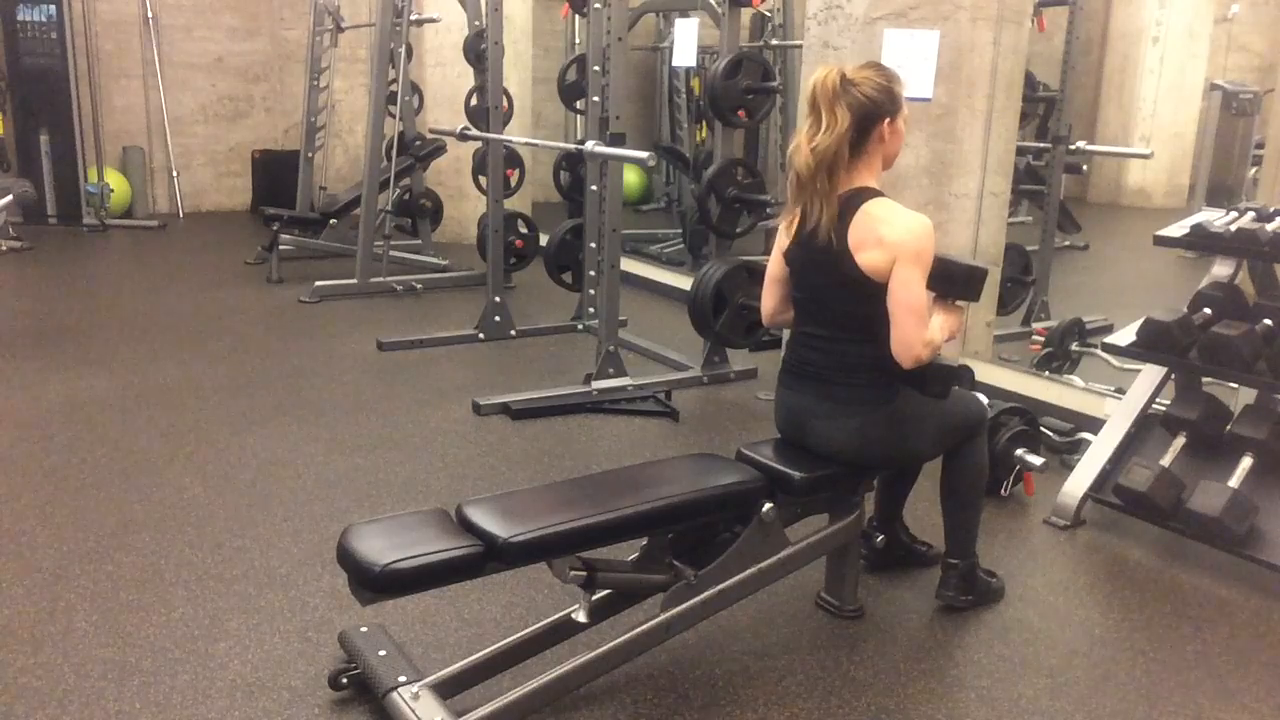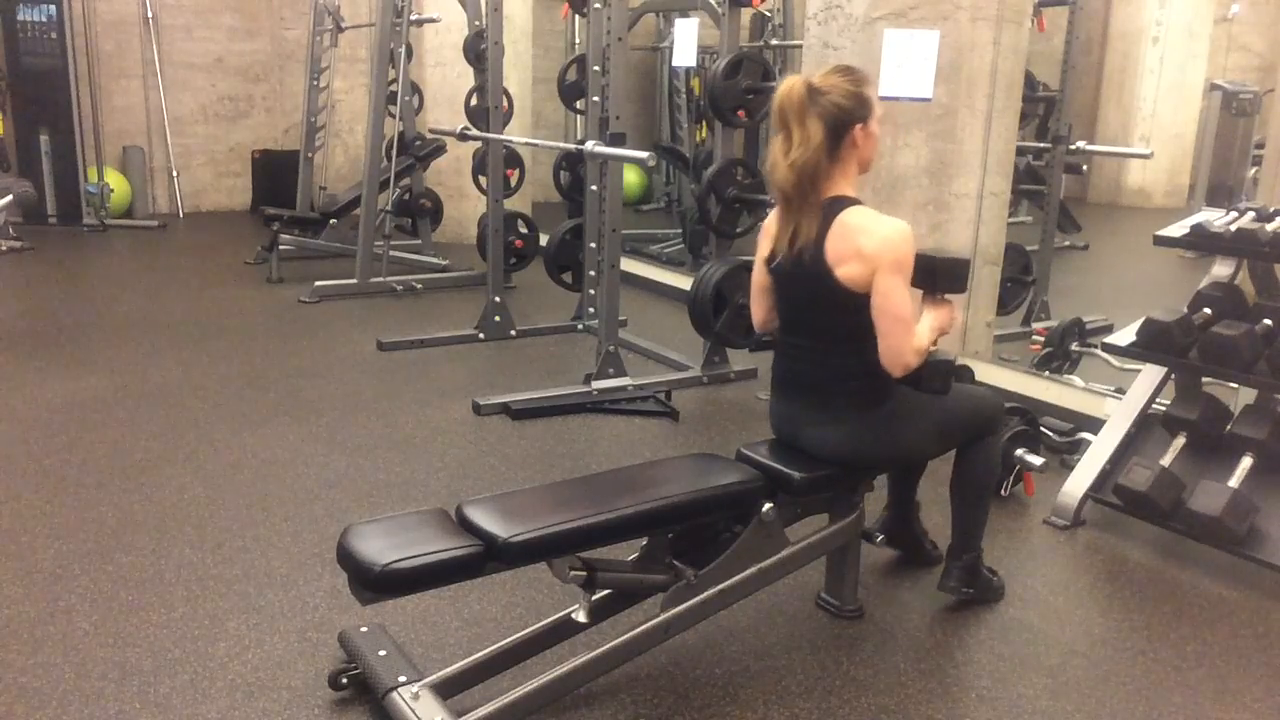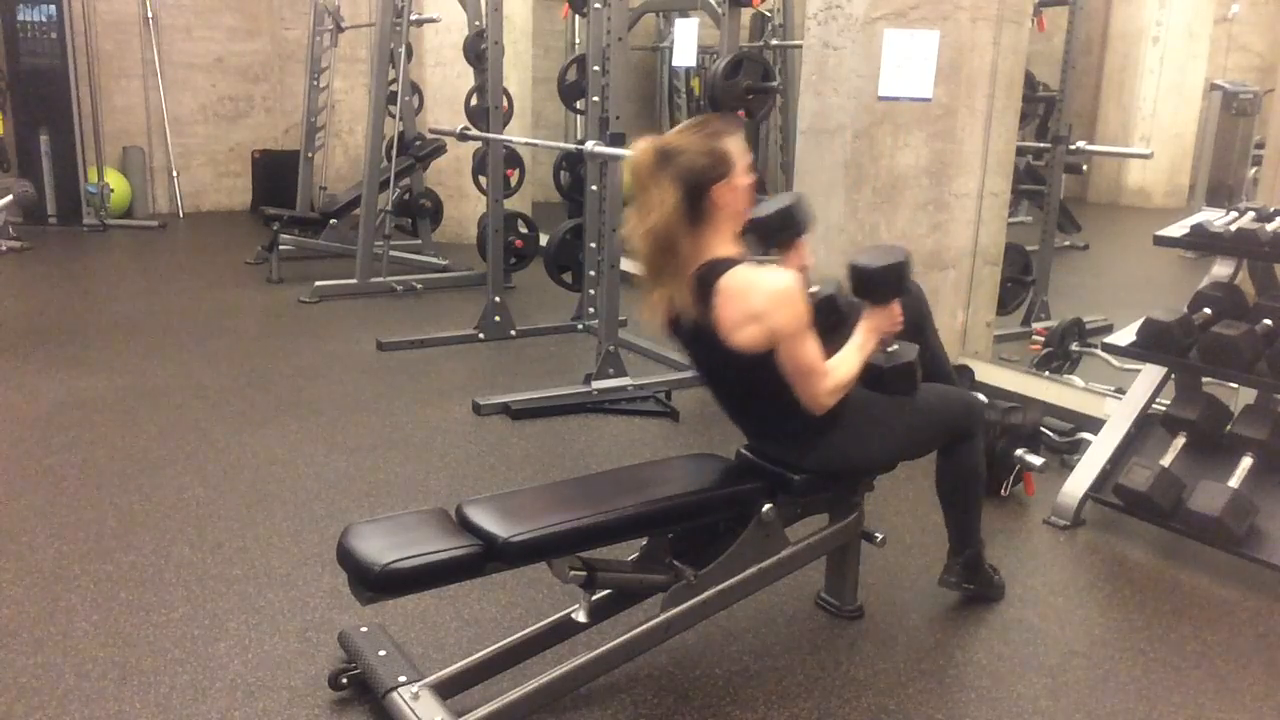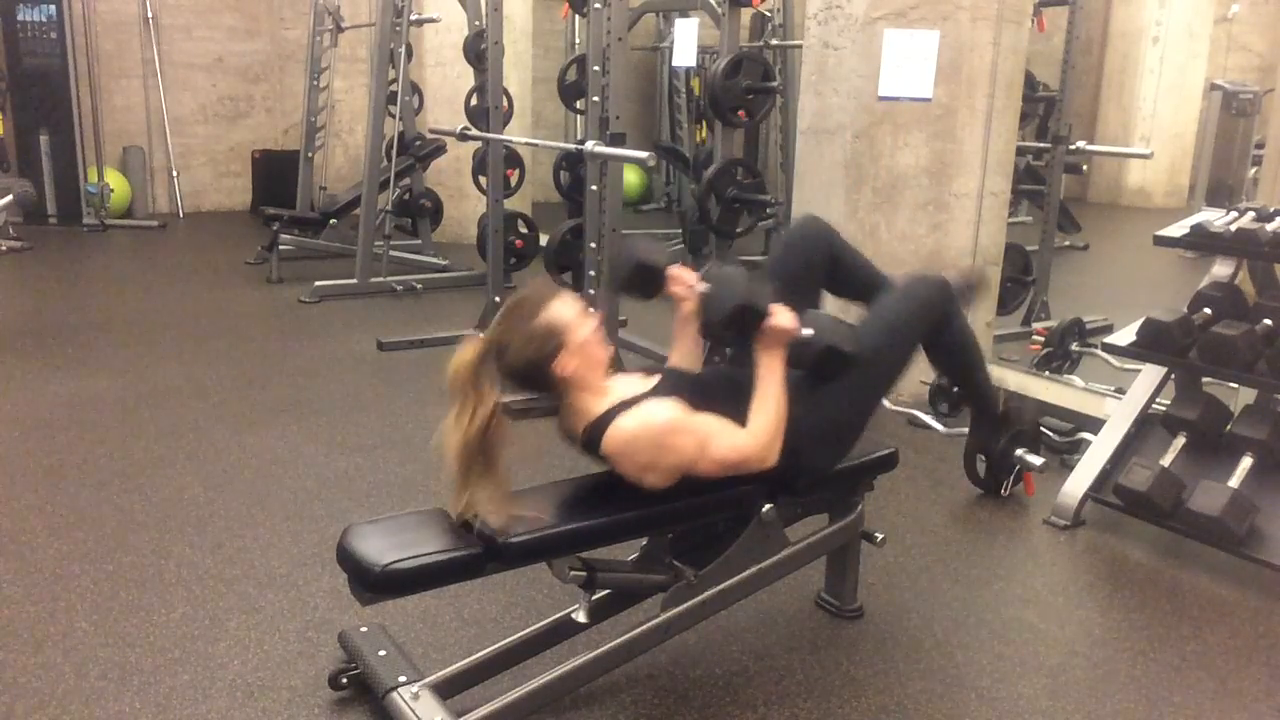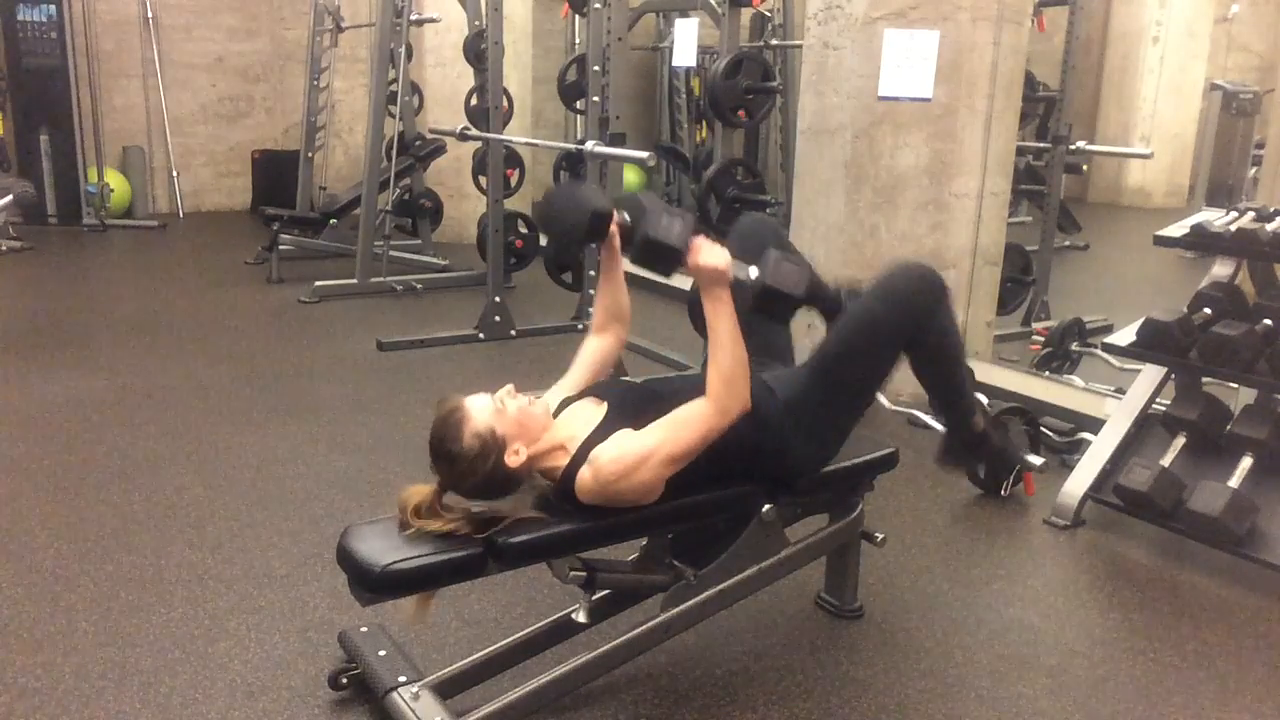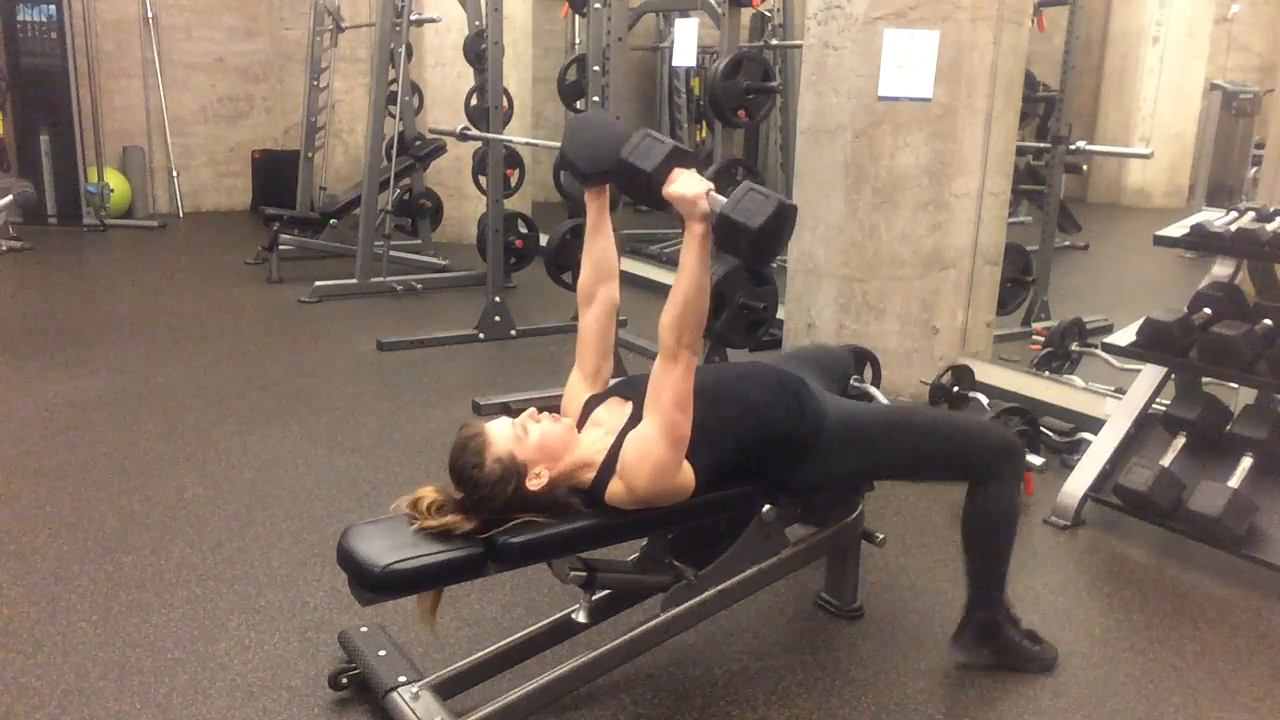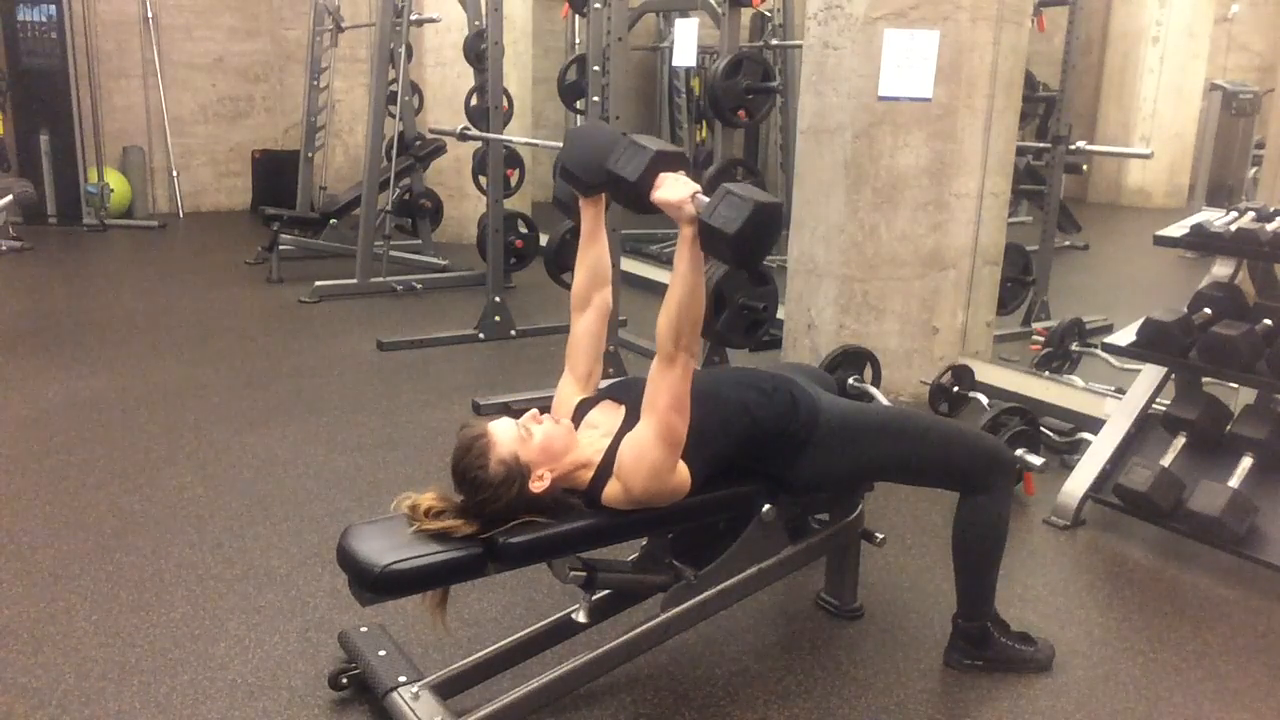
dt=0.5s
person 1, frame 1
left shoulder: (800, 210)
right shoulder: (904, 228)
left elbow: (773, 312)
right elbow: (909, 351)
right wrist: (946, 321)
left hip: (794, 409)
right hip: (857, 425)
left knee: (922, 404)
right knee: (969, 416)
left ankle: (886, 534)
right ankle: (961, 573)
person 1, frame 2
left shoulder: (778, 220)
right shoulder: (881, 235)
right elbow: (899, 359)
right wrist: (934, 320)
left hip: (789, 415)
right hip: (850, 429)
left knee: (920, 396)
right knee: (984, 410)
left ankle: (901, 521)
right ankle: (965, 567)
person 1, frame 3
left shoulder: (671, 275)
right shoulder: (768, 289)
right elbow: (823, 394)
left wrist: (788, 275)
right wrist: (872, 330)
left hip: (769, 423)
right hip: (817, 438)
left knee: (906, 295)
right knee: (966, 413)
left ankle: (948, 389)
right ankle: (965, 561)
person 1, frame 4
left shoulder: (589, 401)
right shoulder: (639, 433)
right elbow: (763, 452)
left wrist: (687, 315)
right wrist: (771, 354)
left hip: (748, 392)
right hip: (801, 436)
left knee: (809, 235)
right knee: (925, 294)
left ankle: (900, 318)
right ankle: (987, 410)
person 1, frame 5
left shoulder: (558, 408)
right shoulder: (608, 471)
left elbow: (608, 334)
right elbow: (730, 402)
left wrist: (612, 255)
right wrist: (714, 291)
left hip: (755, 386)
right hip: (783, 429)
left knee: (758, 229)
right knee: (913, 283)
left ankle: (843, 310)
right ankle: (970, 437)
person 1, frame 6
left shoulder: (580, 415)
right shoulder: (636, 474)
left elbow: (598, 304)
right elbow: (678, 352)
left wrist: (597, 201)
right wrist: (696, 227)
left hip: (773, 389)
right hip: (806, 434)
left knee: (834, 359)
right knee: (997, 450)
right ankle: (988, 625)
person 1, frame 7
left shoulder: (574, 412)
right shoulder: (635, 476)
left elbow: (591, 308)
right elbow: (675, 353)
left wrist: (592, 208)
right wrist: (687, 229)
left hip: (777, 393)
right hip: (801, 436)
left knee: (827, 376)
right knee: (993, 465)
right ankle: (977, 635)
